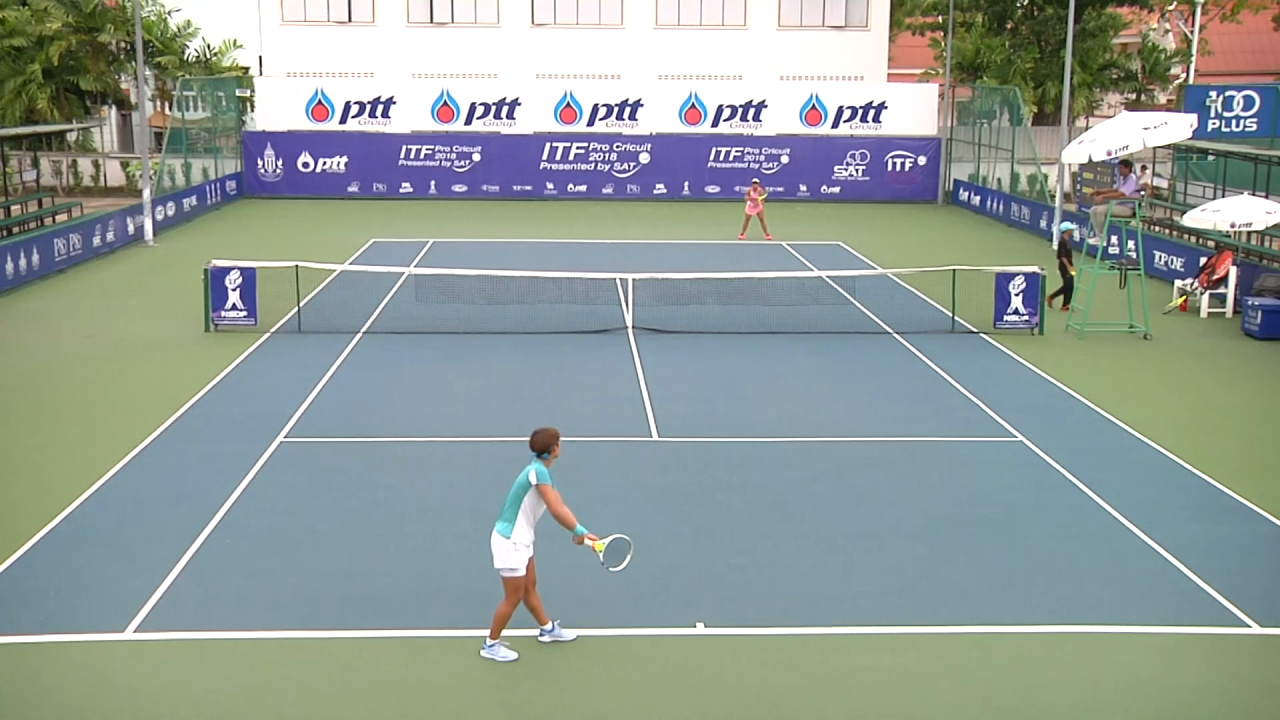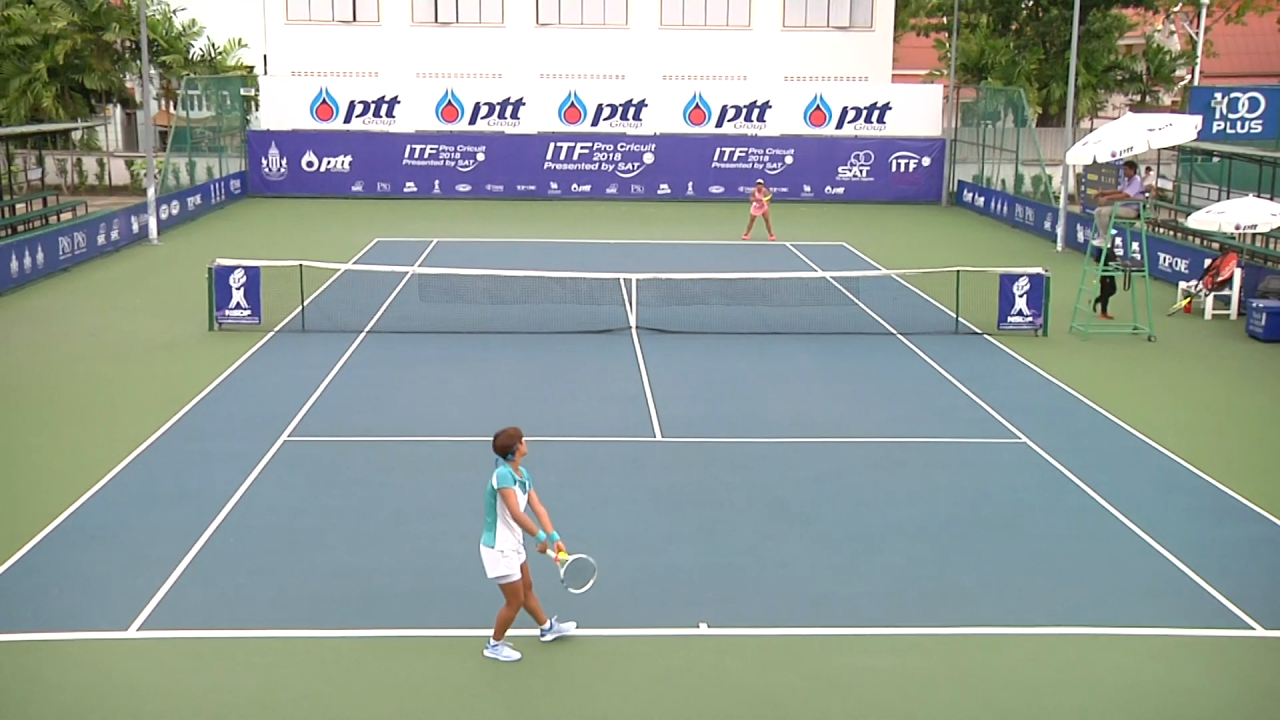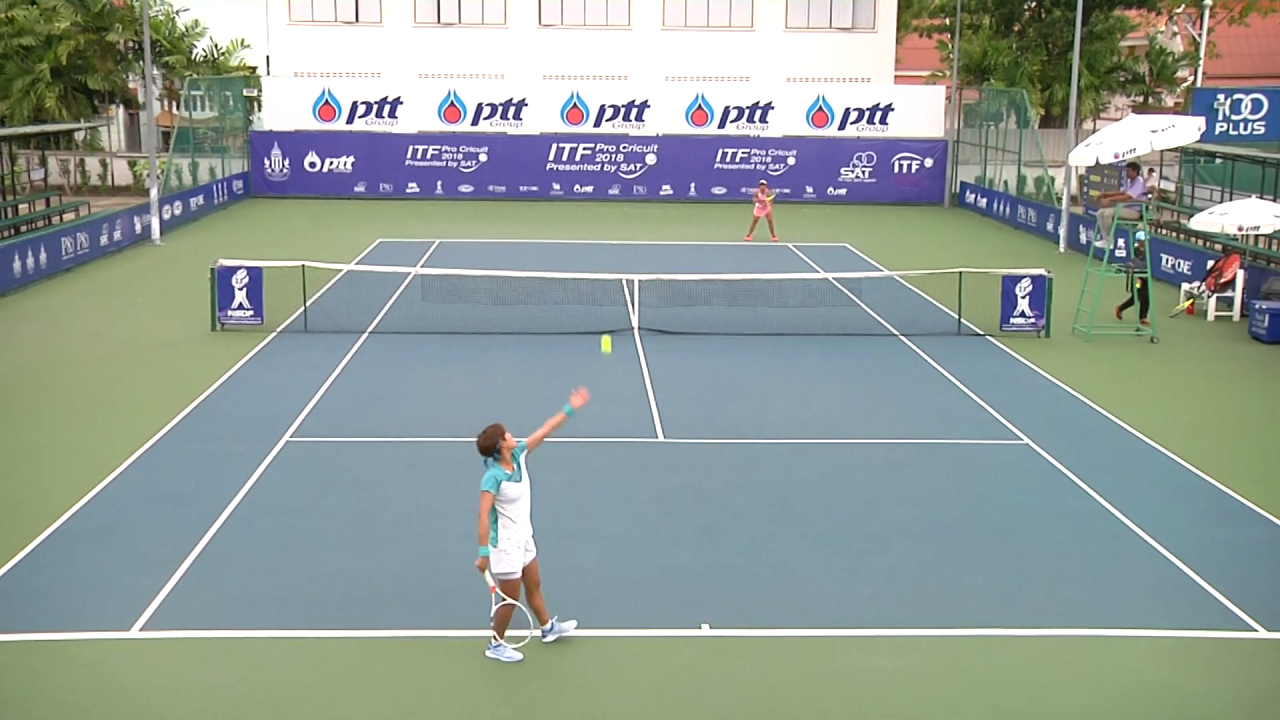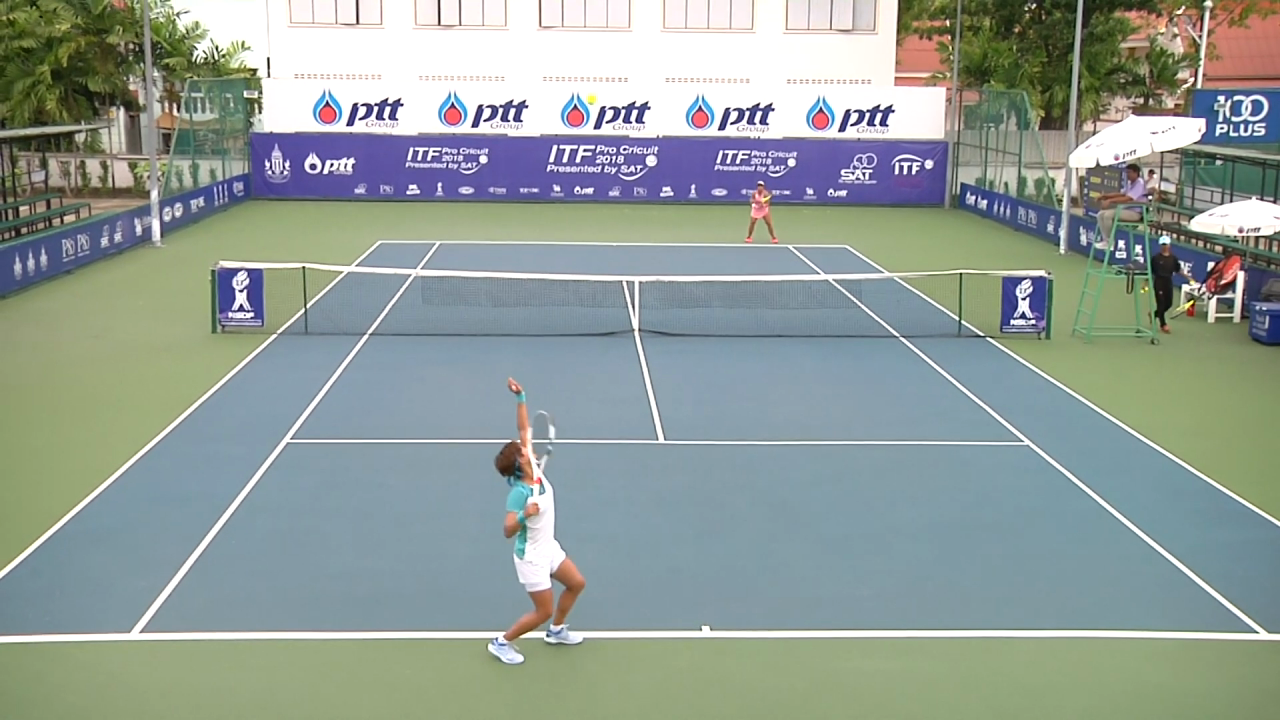
dt=0.5s
person 1, frame 1
left shoulder: (544, 473)
right shoulder: (537, 471)
left elbow: (561, 506)
right elbow: (555, 510)
left wrist: (583, 532)
right wrist: (578, 532)
left hip: (521, 539)
right hip: (510, 541)
left knee: (530, 587)
right knee: (514, 596)
left ankle: (548, 629)
right ankle: (491, 645)
person 1, frame 2
left shoulder: (523, 473)
right shoulder: (502, 475)
left elbow: (538, 507)
right elbow: (516, 514)
left wrist: (554, 537)
right wrist: (541, 537)
left hip: (512, 545)
right hip: (499, 549)
left knee: (527, 588)
right knee: (515, 601)
left ankle: (547, 628)
right ankle: (494, 645)
person 1, frame 3
left shoulder: (519, 459)
right shoulder: (492, 478)
left elbow: (543, 432)
right elbow: (483, 517)
left wrist: (570, 409)
right wrist: (484, 553)
left hip: (524, 541)
right hip: (505, 547)
left knee: (534, 585)
right knee: (510, 598)
left ankle: (548, 628)
right ankle: (496, 645)
person 1, frame 4
left shoulder: (534, 469)
right shoulder: (519, 493)
left elbow: (524, 430)
right elbow: (508, 531)
left wrist: (520, 397)
right wrist: (525, 516)
left hip: (548, 548)
right hip: (531, 557)
left knee: (577, 584)
right knee: (543, 611)
left ankle: (557, 630)
right ankle: (502, 642)
